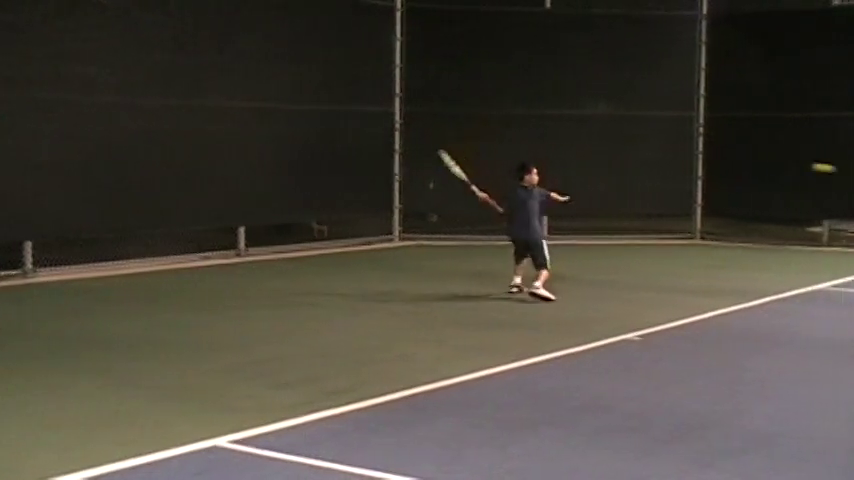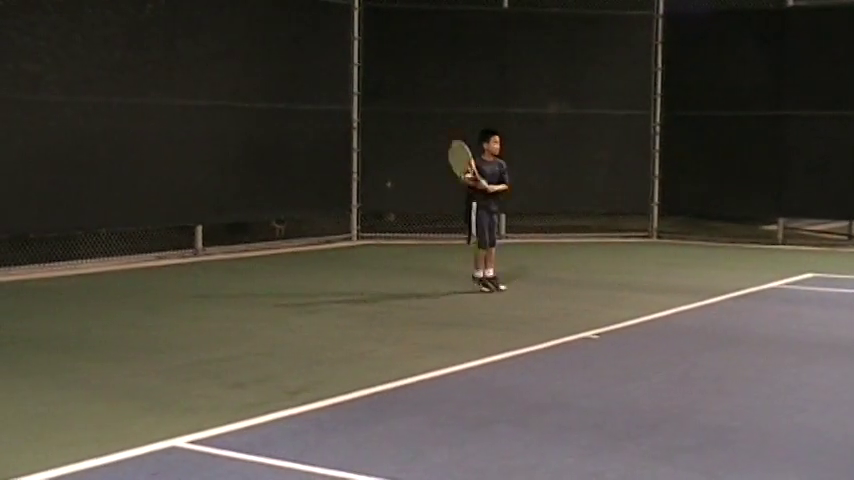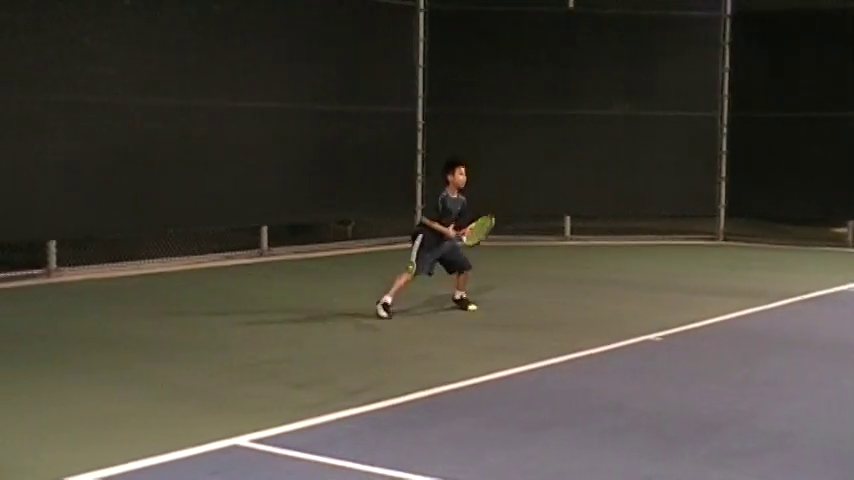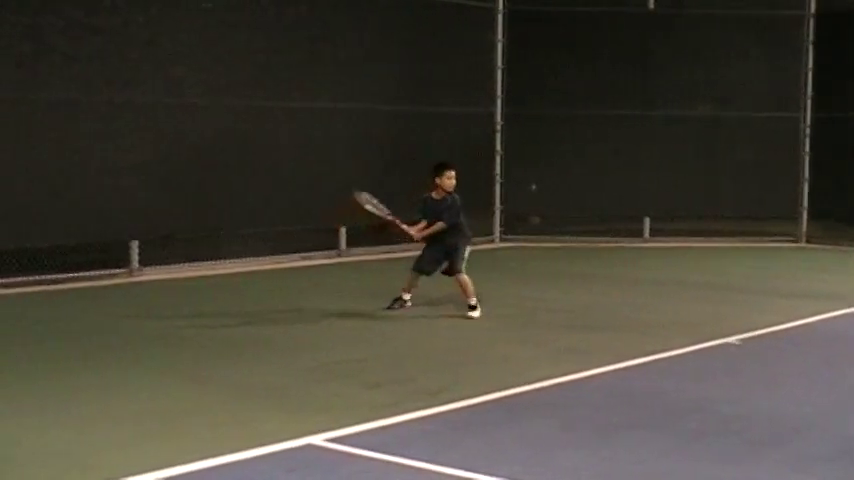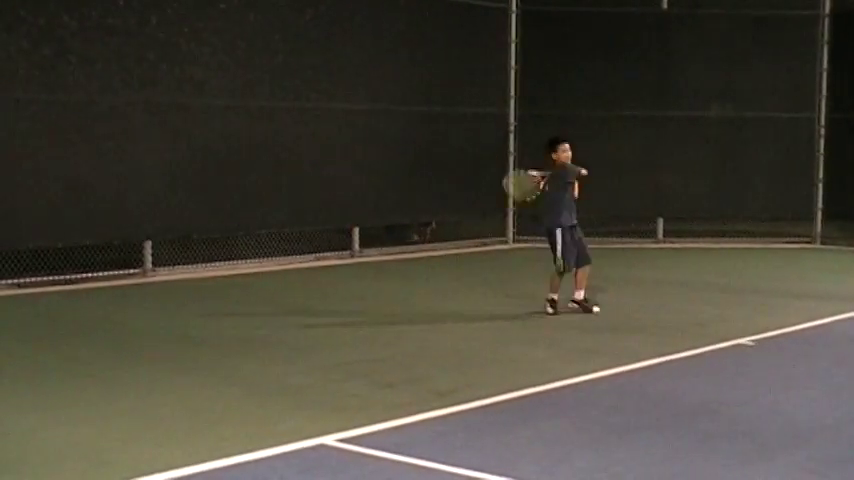
dt=1s
person 1, frame 1
left shoulder: (513, 194)
right shoulder: (537, 192)
left elbow: (505, 212)
right elbow: (551, 195)
left wrist: (487, 199)
right wrist: (562, 198)
left hip: (516, 235)
right hip: (534, 235)
left knee: (520, 256)
right knee: (543, 268)
left ankle: (515, 283)
right ankle: (537, 287)
person 1, frame 2
left shoulder: (501, 164)
right shoulder: (476, 163)
left elbow: (505, 185)
right elbow: (465, 179)
left wrist: (493, 187)
right wrist: (476, 184)
left hip: (492, 207)
right hip: (477, 206)
left knee: (491, 243)
right knee: (482, 243)
left ankle: (490, 275)
right ankle: (478, 276)
person 1, frame 3
left shoulder: (462, 200)
right shoulder: (441, 198)
left elbow: (459, 224)
right elbow: (426, 219)
left wrist: (461, 231)
right wrist: (445, 230)
left hip: (445, 240)
right hip: (426, 238)
left knee: (464, 266)
right knee: (412, 270)
left ankle: (459, 297)
right ankle: (385, 302)
person 1, frame 4
left shoulder: (453, 200)
right shoulder: (427, 200)
left elbow: (443, 223)
right elbow: (426, 220)
left wrist: (422, 234)
right wrist: (414, 229)
left hip: (459, 239)
right hip: (437, 239)
left knee: (458, 271)
right knee: (417, 268)
left ankle: (473, 304)
right ankle: (405, 298)
person 1, frame 5
left shoulder: (555, 174)
right shoulder: (566, 169)
right elbow: (583, 172)
left hip: (571, 224)
right hip: (558, 225)
left knee: (584, 262)
right knee: (562, 265)
left ankle: (578, 298)
right ankle: (552, 299)
